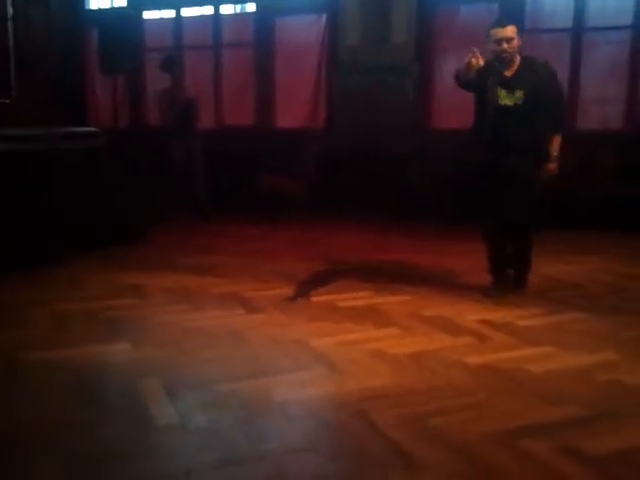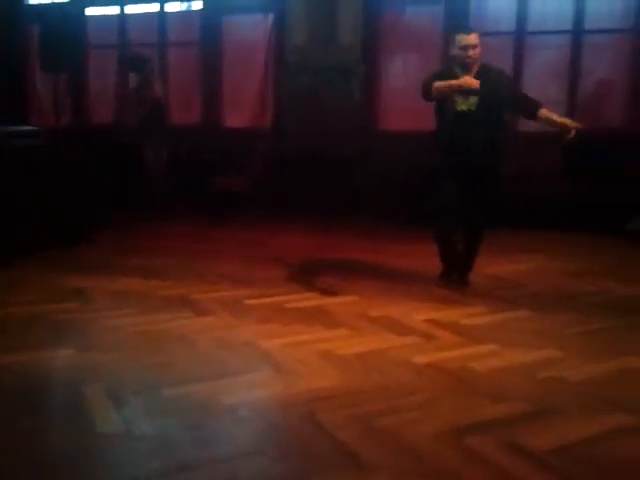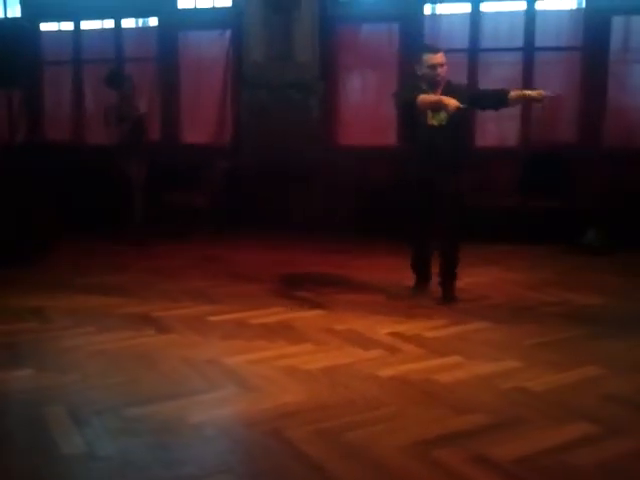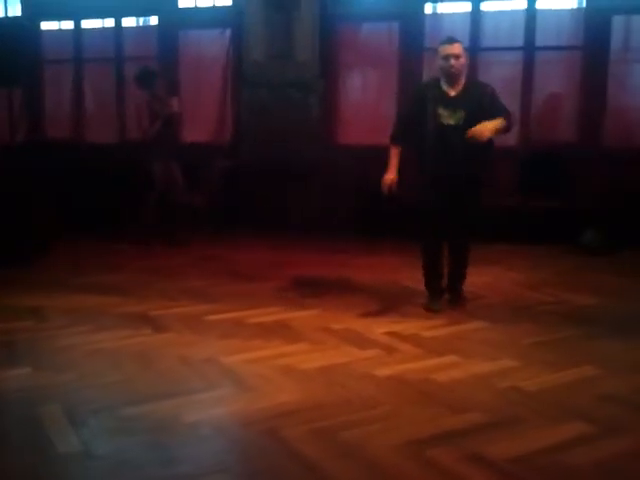
dt=0.4s
person 1, frame 1
left shoulder: (541, 72)
right shoulder: (485, 72)
left elbow: (556, 116)
right elbow: (463, 79)
left wrist: (552, 155)
right wrist: (467, 68)
left hip: (528, 160)
right hip: (494, 160)
left knee: (521, 219)
right knee: (494, 220)
left ankle: (519, 275)
right ankle: (500, 276)
person 1, frame 2
left shoulder: (496, 78)
right shoulder: (442, 77)
left elbow: (523, 103)
right elbow: (429, 91)
left wrist: (554, 119)
right wrist: (459, 84)
left hip: (483, 163)
right hip: (451, 162)
left knee: (474, 219)
right knee: (447, 216)
left ankle: (462, 271)
right ankle: (450, 267)
person 1, frame 3
left shoulder: (460, 92)
right shoulder: (409, 93)
left elbow: (495, 97)
right elbow: (410, 102)
left wrist: (525, 94)
right wrist: (438, 99)
left hip: (449, 175)
right hip: (421, 175)
left knee: (449, 231)
right knee: (421, 229)
left ankle: (448, 284)
right ankle: (421, 278)
person 1, frame 4
left shoulder: (482, 92)
right shoulder: (425, 93)
left elbow: (506, 118)
right elbow: (402, 130)
left wrist: (492, 124)
right wrist: (392, 168)
left hip: (467, 177)
right hip: (433, 177)
left knee: (460, 235)
right knee: (431, 235)
left ankle: (455, 289)
right ankle: (434, 291)
person 2, frame 1
left shoulder: (186, 92)
right shoulder: (164, 94)
left elbow: (194, 116)
right elbow: (166, 120)
left wrist: (190, 101)
right wrist: (180, 102)
left hip: (190, 137)
right hip: (175, 139)
left knee: (198, 173)
right knee: (181, 175)
left ankle: (201, 208)
person 2, frame 2
left shoulder: (154, 90)
right shoulder: (134, 93)
right elbow: (134, 120)
left wrist: (159, 101)
right wrist: (150, 102)
left hip: (158, 137)
right hip: (145, 138)
left knee: (160, 174)
right knee: (152, 173)
person 2, frame 3
left shoulder: (135, 106)
right shoulder: (114, 110)
left elbow: (143, 132)
right elbow: (117, 136)
left wrist: (141, 118)
right wrist: (132, 119)
left hip: (138, 153)
right hip: (127, 155)
left knee: (138, 190)
right knee: (136, 190)
left ankle: (136, 227)
right ankle: (135, 229)
person 2, frame 4
left shoulder: (167, 105)
right shoulder: (144, 107)
left elbow: (174, 132)
right elbow: (147, 134)
left wrist: (174, 115)
right wrist: (163, 117)
left hip: (168, 153)
right hip: (154, 155)
left knee: (177, 186)
right knee: (157, 193)
left ankle: (170, 230)
right ankle: (148, 231)
